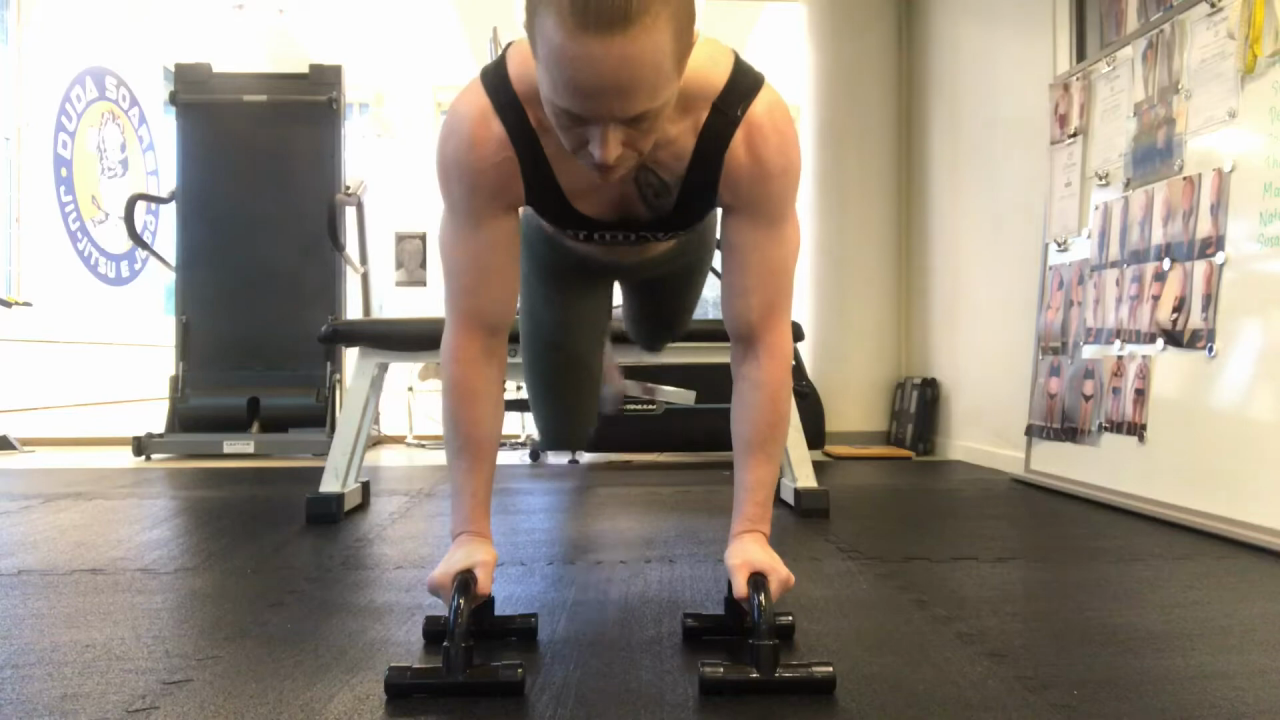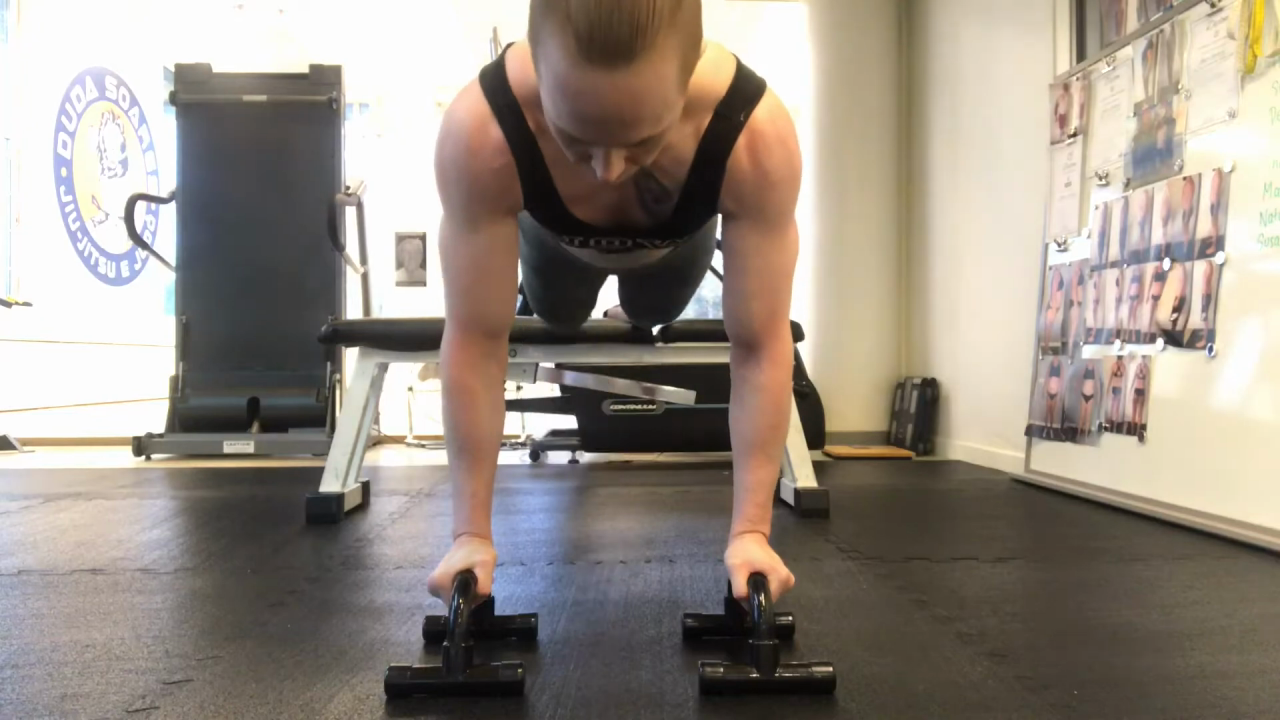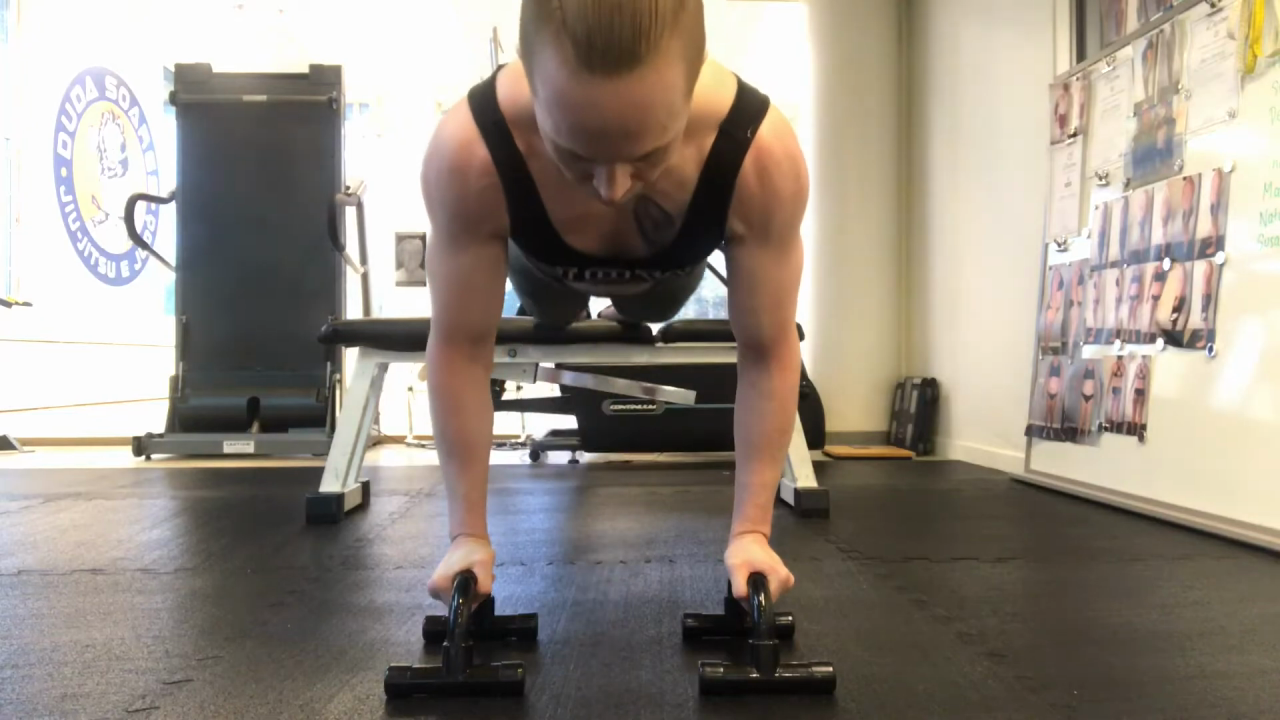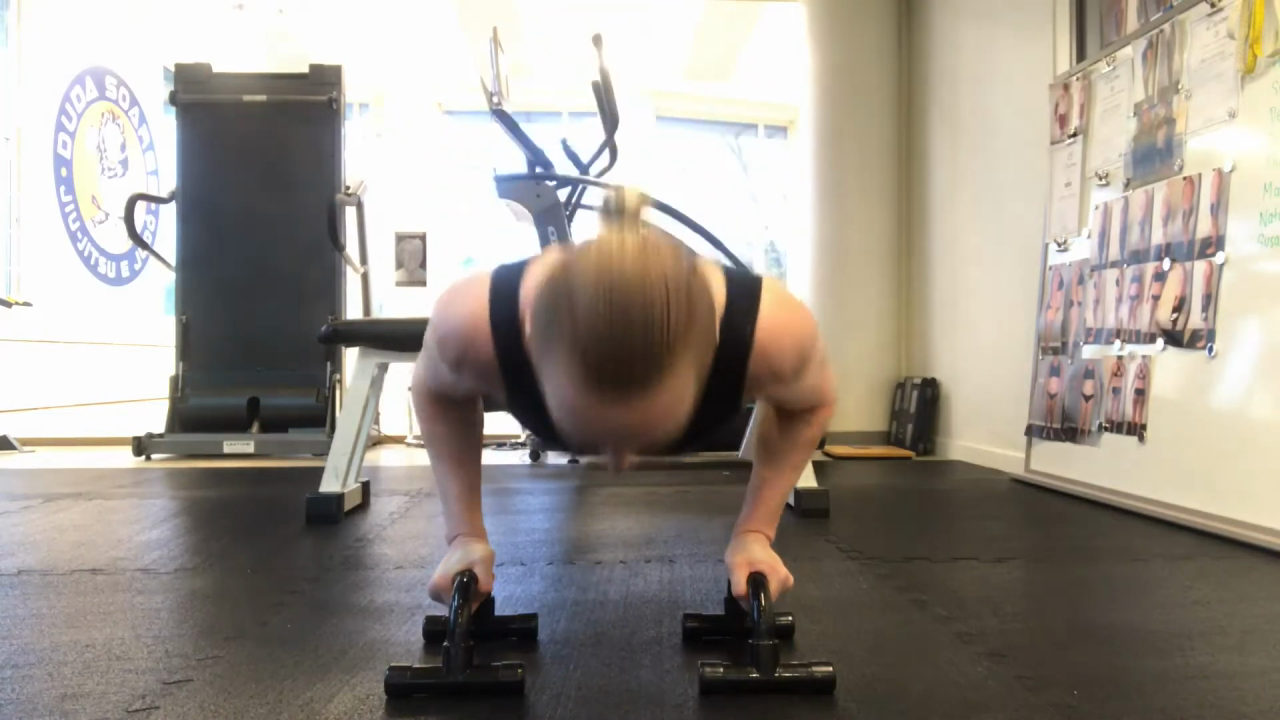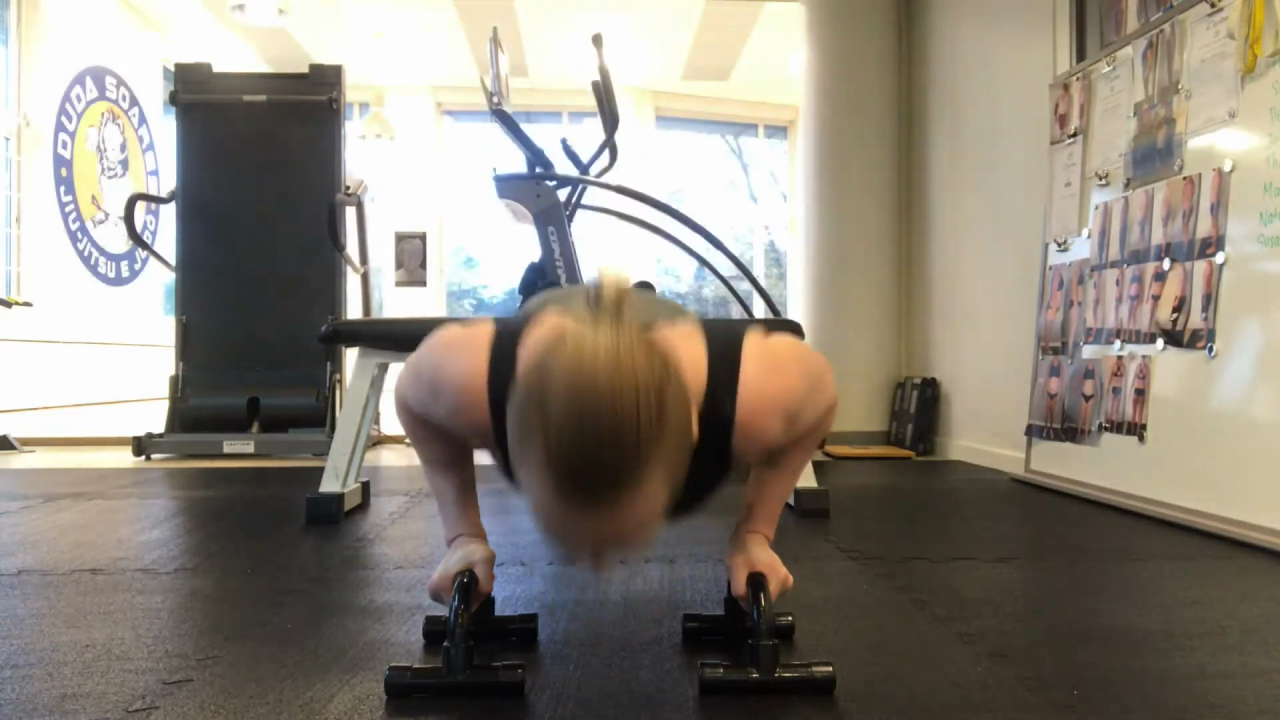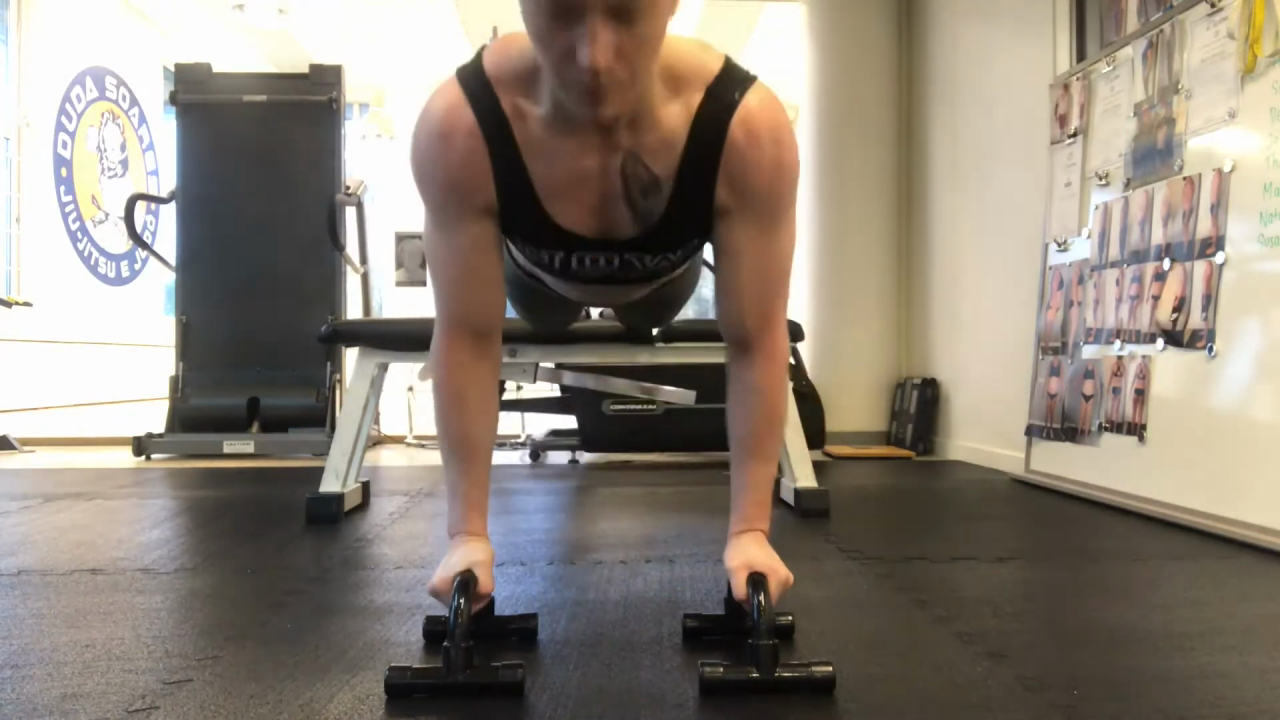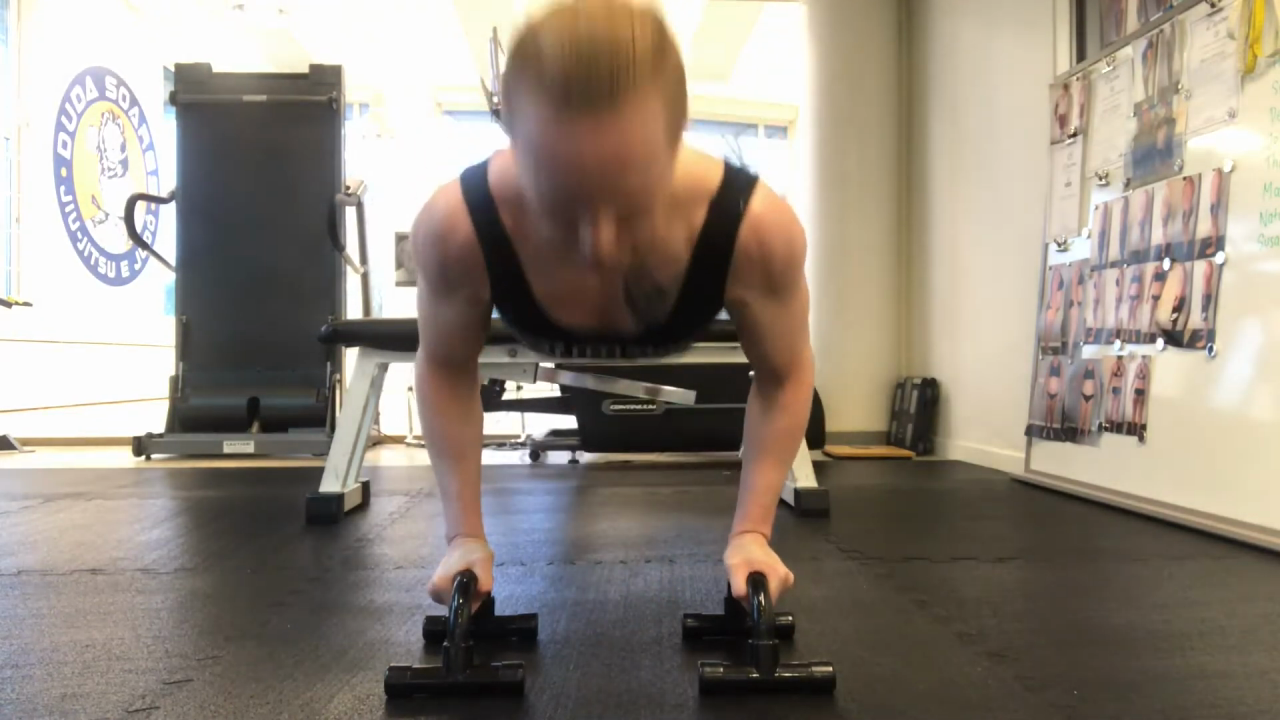
dt=0.5s
person 1, frame 1
left shoulder: (753, 129)
right shoulder: (483, 129)
left elbow: (760, 340)
right elbow: (476, 337)
left wrist: (751, 529)
right wrist: (470, 531)
left hip: (675, 243)
right hip: (560, 245)
left knee: (655, 338)
right knee: (564, 433)
person 1, frame 2
left shoulder: (755, 135)
right shoulder: (481, 130)
left elbow: (759, 345)
right elbow: (476, 339)
left wrist: (750, 530)
right wrist: (471, 533)
left hip: (674, 242)
right hip: (557, 239)
left knee: (654, 314)
right knee: (558, 318)
person 1, frame 3
left shoulder: (760, 154)
right shoulder: (468, 151)
left elbow: (768, 353)
right elbow: (460, 347)
left wrist: (750, 531)
right wrist: (467, 535)
left hip: (665, 268)
right hip: (546, 260)
left knee: (646, 315)
right knee: (551, 316)
person 1, frame 4
left shoulder: (765, 329)
right shoulder: (477, 320)
left elbow: (809, 403)
right elbow: (437, 395)
left wrist: (755, 530)
right wrist: (465, 531)
person 1, frame 5
left shoulder: (751, 394)
right shoulder: (473, 380)
left elbow: (822, 396)
right elbow: (411, 397)
left wrist: (755, 533)
right wrist: (463, 535)
left ankle: (644, 304)
right ankle: (545, 292)
person 1, frame 6
left shoulder: (746, 126)
right shoulder: (458, 125)
left elbow: (756, 344)
right elbow: (467, 341)
left wrist: (749, 529)
right wrist: (468, 534)
left hip: (659, 277)
right hip: (541, 274)
left knee: (652, 319)
right knee: (539, 318)
person 1, frame 7
left shoulder: (755, 226)
right shoulder: (457, 224)
left elbow: (783, 374)
right elbow: (445, 367)
left wrist: (751, 532)
right wrist: (464, 536)
left hip: (665, 328)
